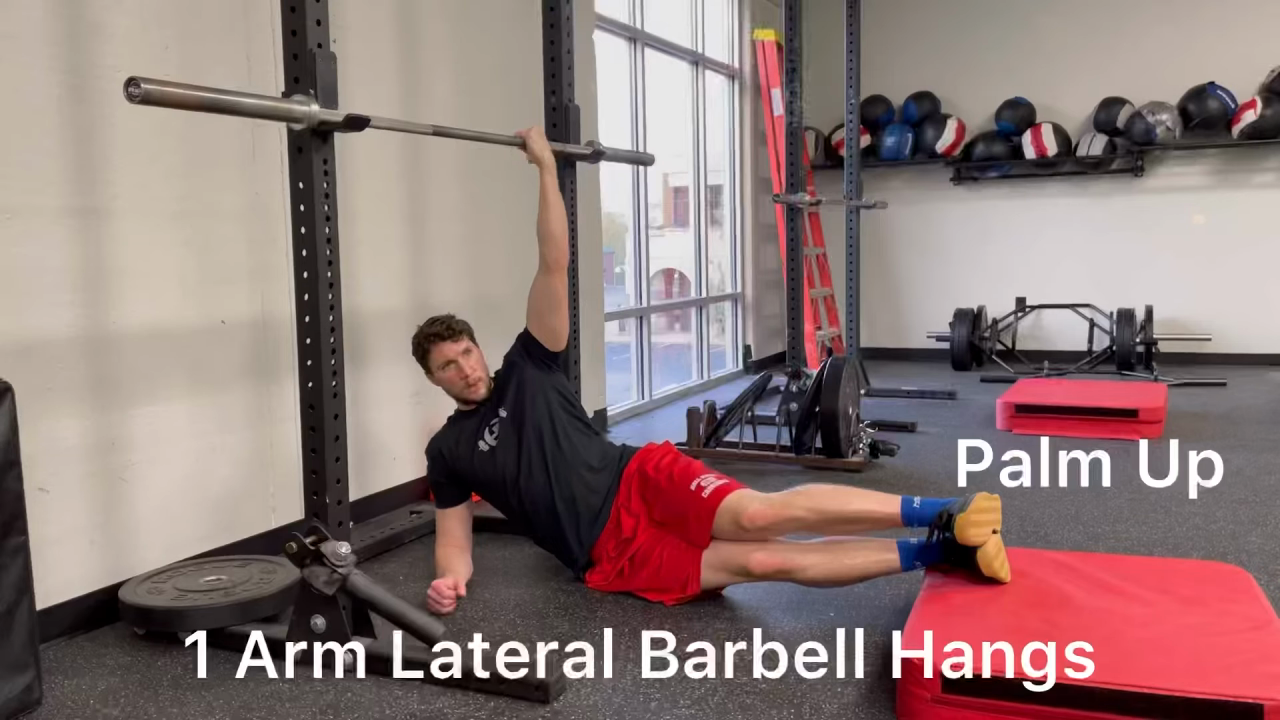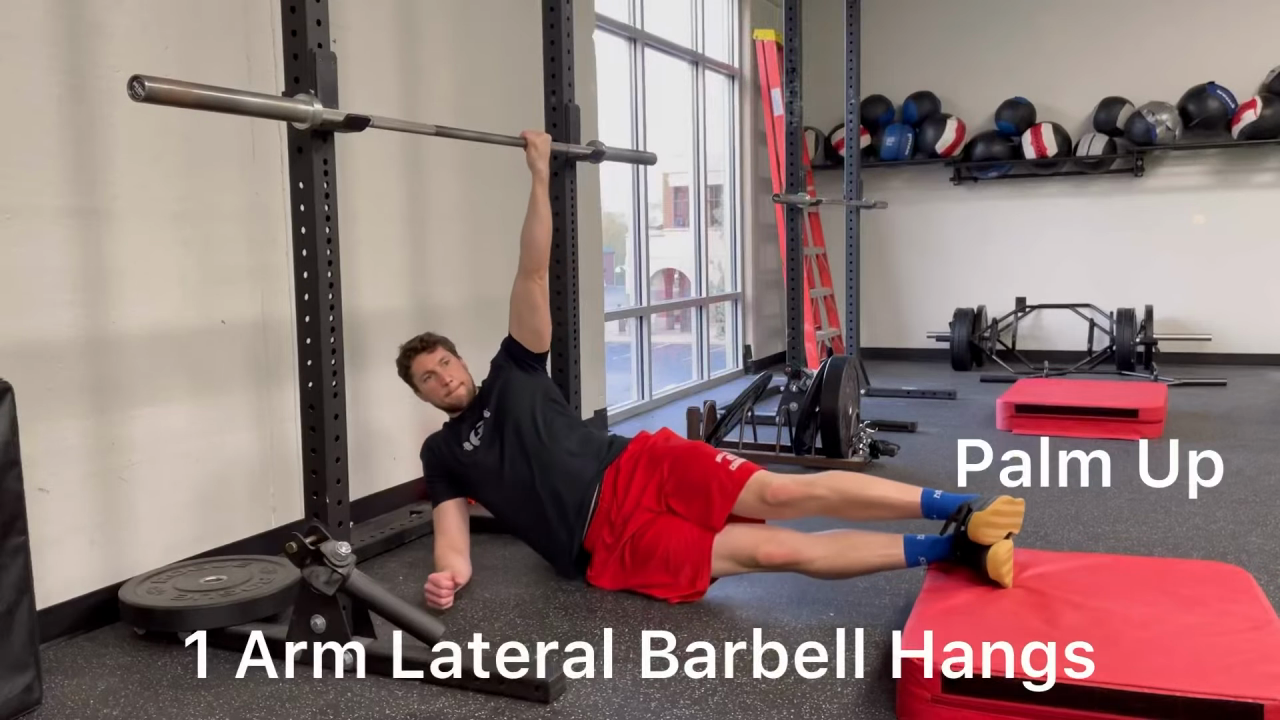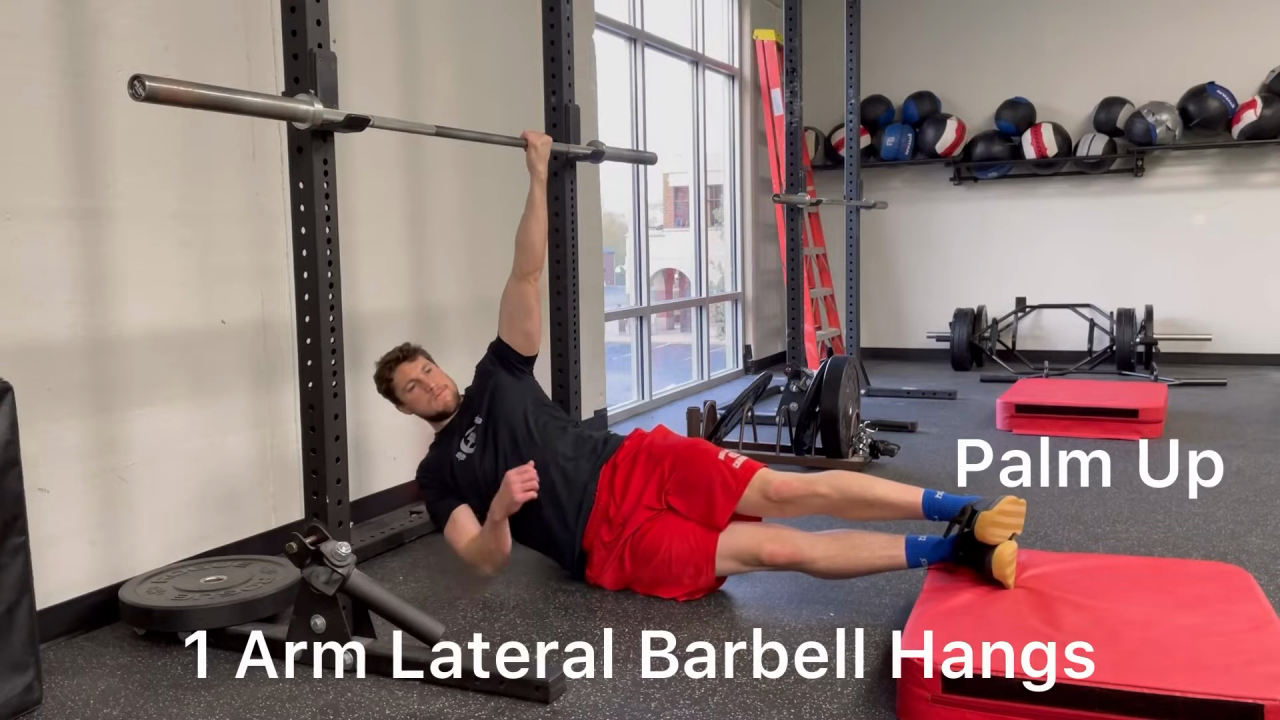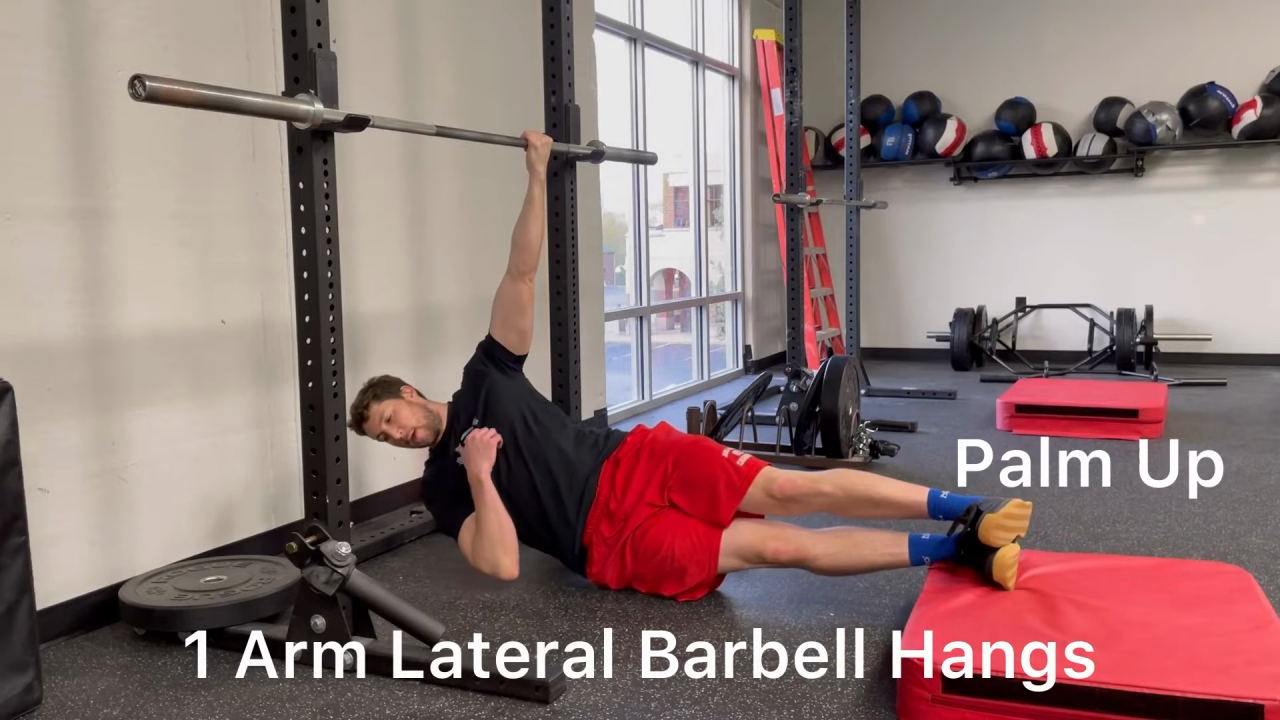
dt=0.7s
person 1, frame 1
left shoulder: (527, 367)
right shoulder: (448, 450)
left elbow: (555, 266)
right elbow: (454, 542)
left wrist: (546, 166)
right wrist: (449, 583)
left hip: (641, 482)
right hip: (612, 556)
left knee: (757, 516)
right knee: (767, 561)
left ankle: (945, 517)
right ankle: (941, 551)
person 1, frame 2
left shoulder: (513, 372)
right shoulder: (443, 453)
left elbow: (532, 274)
right elbow: (454, 542)
left wrist: (539, 173)
right wrist: (447, 579)
left hip: (638, 470)
right hip: (608, 546)
left knee: (781, 492)
right knee: (774, 548)
left ankle: (958, 513)
right ankle: (948, 547)
person 1, frame 3
left shoulder: (498, 376)
right shoulder: (440, 473)
left elbow: (526, 275)
right elbow: (488, 561)
left wrist: (538, 176)
right wrist: (500, 510)
left hip: (637, 468)
right hip: (610, 543)
left knee: (784, 490)
right knee: (778, 548)
left ankle: (963, 514)
right ankle: (950, 548)
person 1, frame 4
left shoulder: (486, 377)
right shoulder: (443, 484)
left elbow: (521, 274)
right elbow: (502, 564)
left wrist: (537, 175)
right wrist: (478, 473)
left hip: (638, 462)
right hip: (615, 539)
left knee: (788, 489)
right knee: (783, 545)
left ankle: (967, 515)
right ankle: (952, 549)
